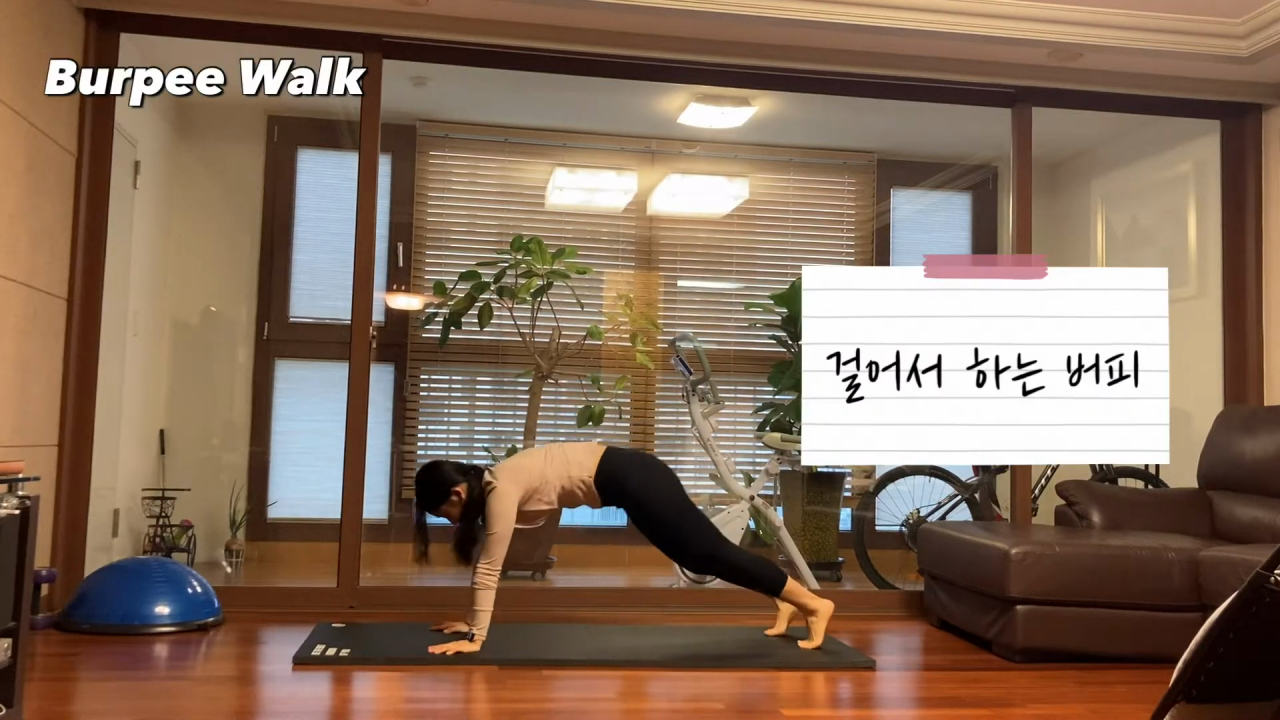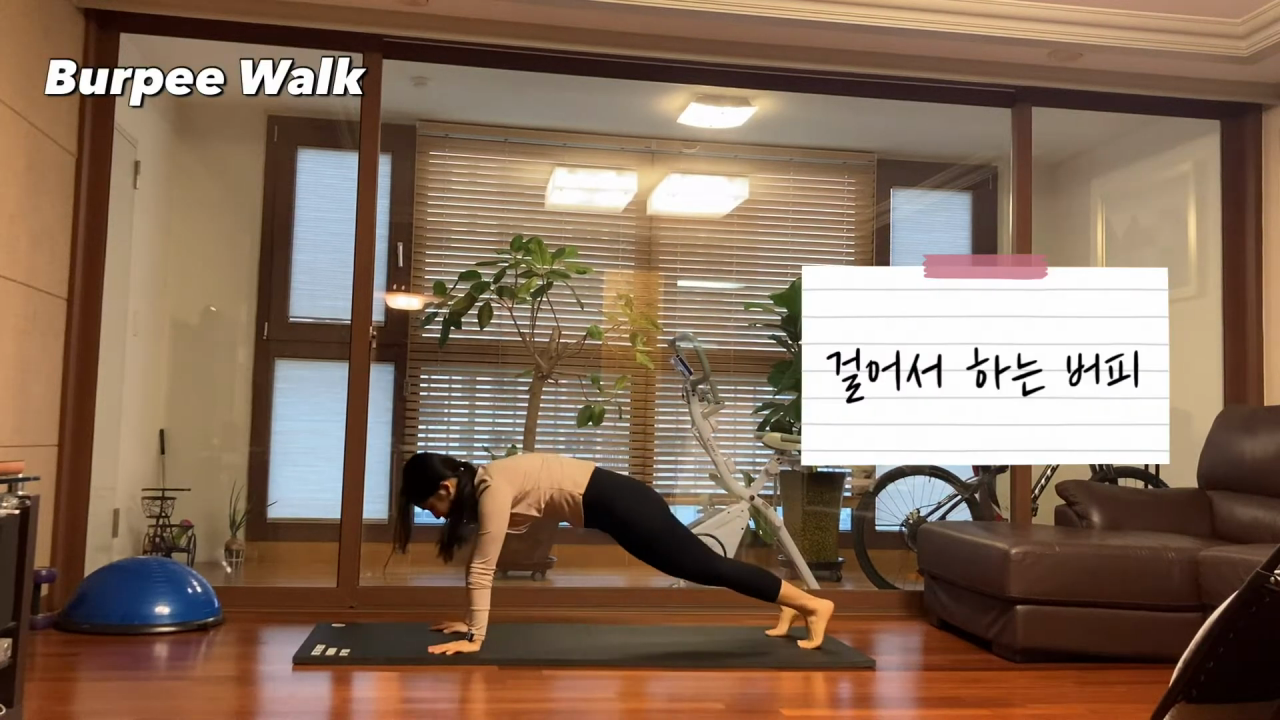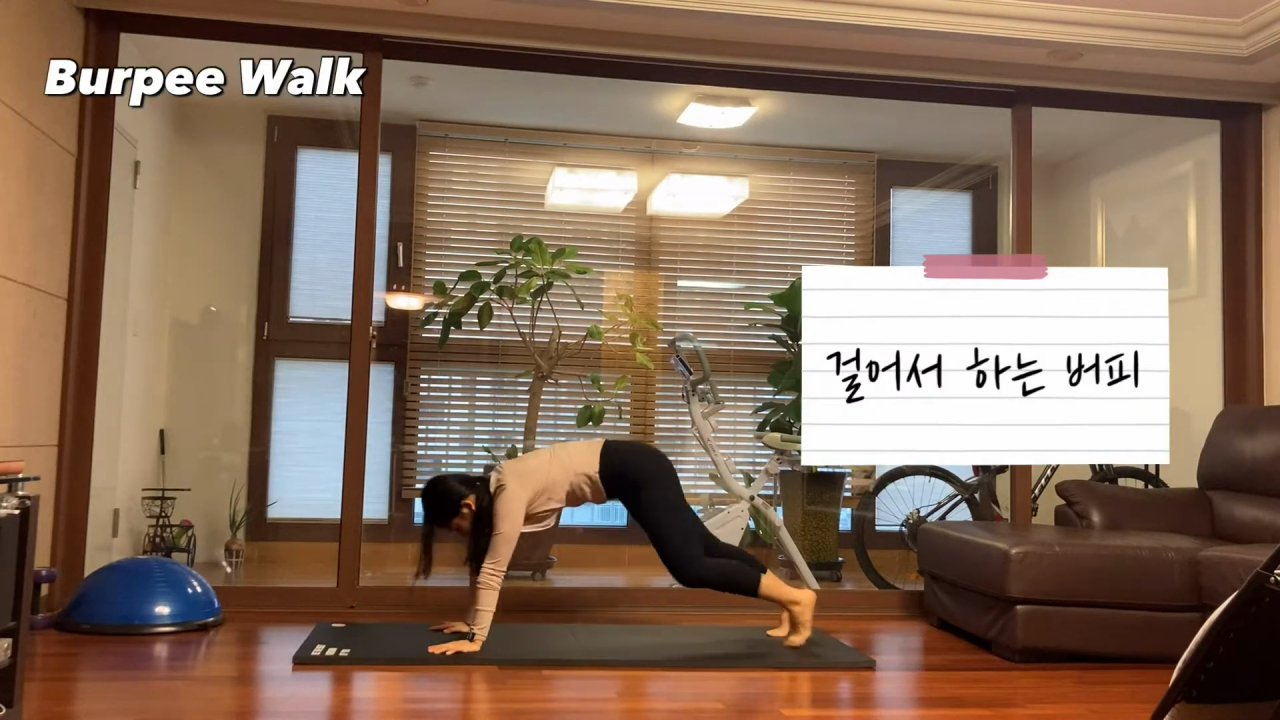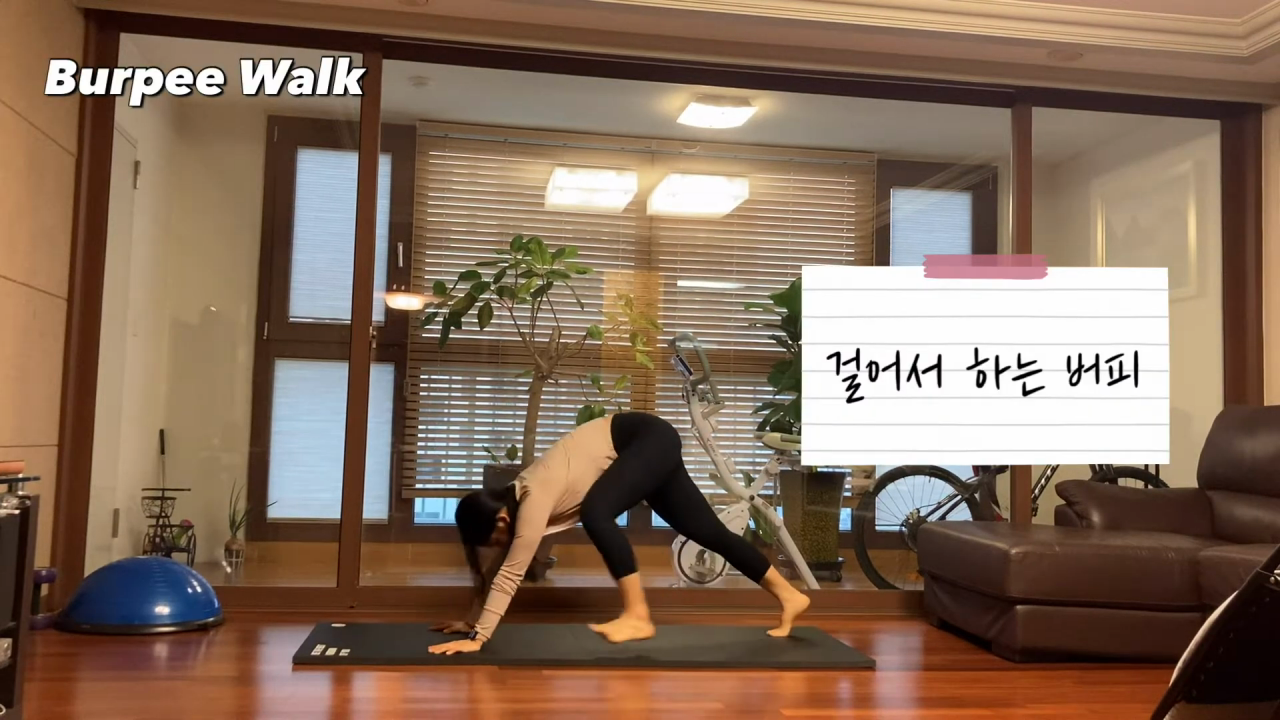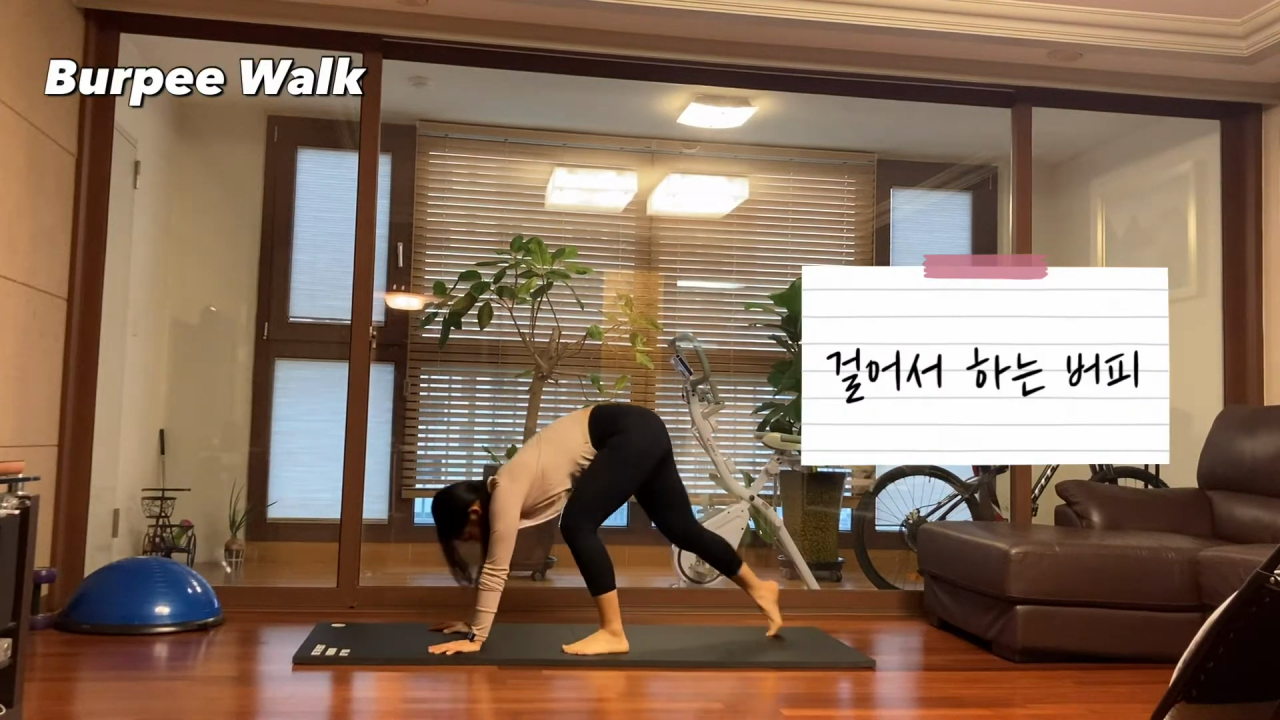
dt=0.3s
person 1, frame 1
left shoulder: (500, 490)
right shoulder: (492, 484)
left elbow: (489, 569)
right elbow: (487, 566)
left wrist: (475, 637)
right wrist: (472, 622)
left hip: (631, 480)
right hip: (627, 477)
left knee: (713, 552)
right knee: (697, 558)
left ankle: (813, 606)
right ankle: (784, 600)
person 1, frame 2
left shoulder: (492, 489)
right shoulder: (480, 485)
left elbow: (483, 568)
right elbow: (481, 566)
left wrist: (474, 637)
right wrist: (470, 621)
left hip: (618, 503)
right hip: (611, 502)
left knee: (706, 566)
right knee: (700, 566)
left ankle: (813, 605)
right ankle: (788, 604)
person 1, frame 3
left shoulder: (508, 494)
right shoulder: (491, 490)
left elbow: (494, 569)
right elbow: (486, 564)
left wrist: (476, 637)
right wrist: (472, 620)
left hip: (638, 469)
right hip: (629, 472)
left knee: (689, 566)
right knee: (704, 549)
left ankle: (795, 598)
right ankle: (787, 599)
person 1, frame 4
left shoulder: (534, 501)
right shoulder: (515, 500)
left elbow: (510, 575)
right elbow: (501, 569)
left wrist: (478, 638)
right wrist: (472, 621)
left hip: (650, 437)
right hip: (641, 444)
left knee: (595, 515)
right knee: (706, 531)
left ankle: (637, 616)
right ankle: (789, 597)
person 1, frame 5
left shoulder: (505, 494)
right shoulder: (500, 492)
left elbow: (496, 570)
right elbow: (493, 568)
left wrist: (476, 637)
right wrist: (473, 621)
left hip: (631, 432)
right hip: (636, 431)
left knee: (577, 525)
right knee: (682, 529)
left ankle: (613, 632)
right ankle: (758, 588)
